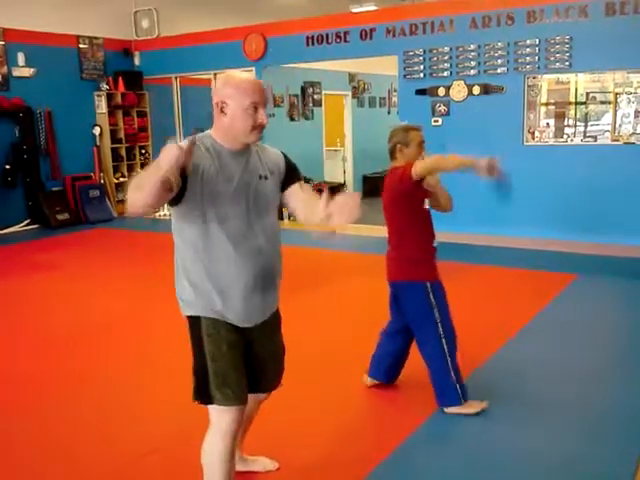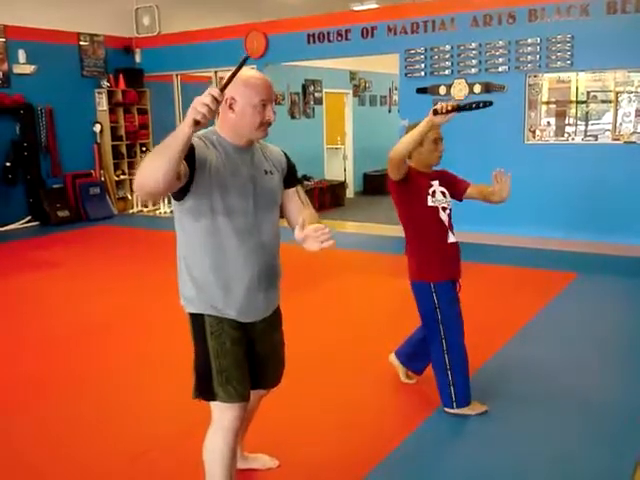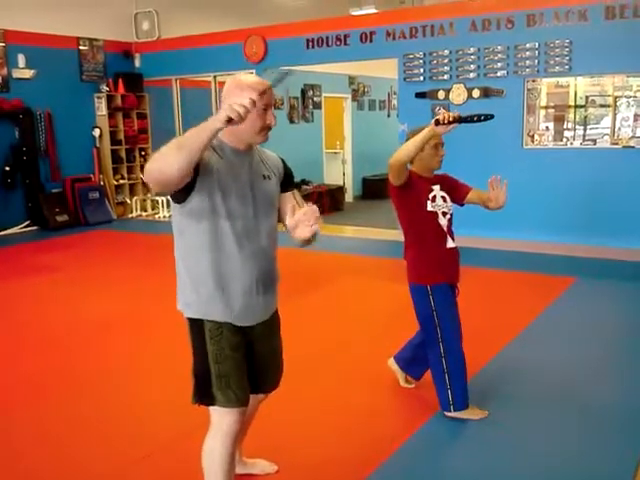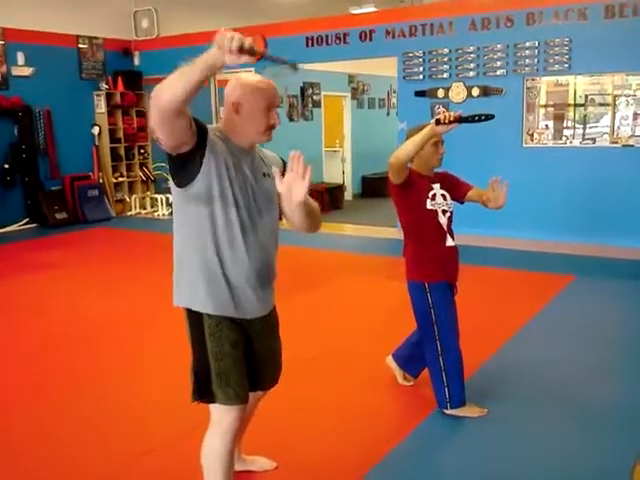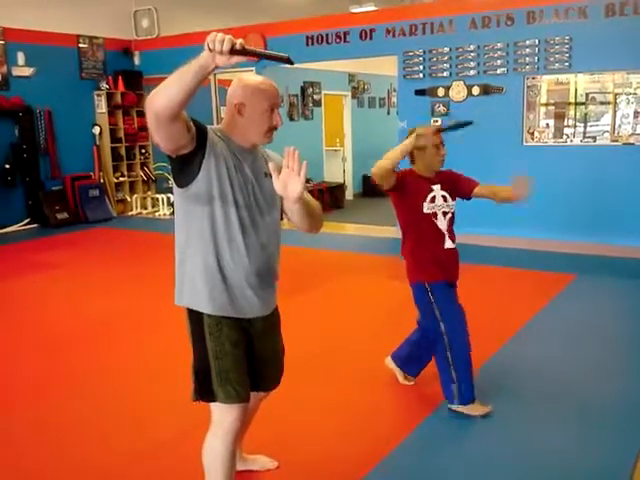
dt=0.5s
person 1, frame 1
left shoulder: (275, 161)
right shoulder: (189, 158)
left elbow: (311, 211)
right elbow: (137, 202)
left wrist: (333, 214)
right wrist: (162, 168)
left hip: (263, 305)
right hip: (213, 310)
left knee: (257, 390)
right knee: (226, 414)
person 1, frame 2
left shoulder: (276, 158)
right shoulder: (195, 153)
left elbow: (302, 213)
right elbow: (145, 187)
left wrist: (309, 233)
right wrist: (188, 128)
left hip: (263, 300)
right hip: (215, 306)
left knee: (257, 388)
right knee: (228, 410)
person 1, frame 3
left shoulder: (273, 164)
right shoulder: (197, 157)
left elbow: (297, 217)
right elbow: (156, 176)
left wrist: (303, 227)
right wrist: (217, 122)
left hip: (261, 306)
right hip: (215, 311)
left knee: (255, 393)
right knee: (227, 414)
person 1, frame 4
left shoulder: (270, 162)
right shoulder: (196, 147)
left elbow: (309, 225)
right elbow: (163, 103)
left wrist: (298, 200)
right wrist: (218, 57)
left hip: (259, 302)
right hip: (213, 306)
left knee: (254, 391)
right knee: (226, 412)
person 1, frame 5
left shoulder: (273, 163)
right shoulder: (198, 147)
left elbow: (312, 224)
right elbow: (159, 108)
left wrist: (295, 198)
right wrist: (209, 60)
left hip: (261, 302)
right hip: (216, 306)
left knee: (257, 389)
right knee: (228, 411)
person 2, frame 1
left shoulder: (408, 180)
right shoulder: (401, 178)
left elbow: (445, 206)
right elbow: (435, 162)
left wrist: (432, 183)
right wrist: (479, 163)
left hip: (402, 269)
right hip: (415, 272)
left knee: (401, 324)
right knee: (438, 335)
left ankle: (378, 373)
right ankle: (454, 399)
person 2, frame 2
left shoulder: (442, 178)
right shoulder: (403, 179)
left elbow: (477, 191)
right elbow: (395, 156)
left wrist: (496, 194)
right wrist: (430, 121)
left hip: (444, 269)
right hip: (428, 273)
left knee: (438, 327)
right knee: (448, 336)
left ankle: (404, 358)
right ankle: (457, 401)
person 2, frame 3
left shoulder: (444, 182)
right shoulder: (404, 183)
left elbow: (476, 196)
right elbow: (395, 162)
left wrist: (493, 200)
right wrist: (432, 129)
left hip: (445, 273)
right hip: (426, 276)
left knee: (437, 331)
right knee: (445, 339)
left ankle: (403, 362)
right ankle: (456, 405)
person 2, frame 4
left shoulder: (444, 180)
right shoulder: (404, 181)
left elbow: (476, 193)
right elbow: (396, 161)
left wrist: (492, 199)
right wrist: (433, 127)
left hip: (444, 270)
right hip: (424, 274)
left knee: (435, 328)
right knee: (443, 337)
left ankle: (401, 360)
right ankle: (452, 402)
person 2, frame 5
left shoulder: (448, 178)
right shoulder: (403, 182)
left elbow: (484, 189)
right elbow: (378, 172)
left wrist: (511, 193)
right wrist: (413, 138)
left hip: (445, 270)
right hip: (425, 273)
left knee: (433, 326)
right knee: (452, 333)
left ankle: (401, 360)
right ankle: (461, 398)
